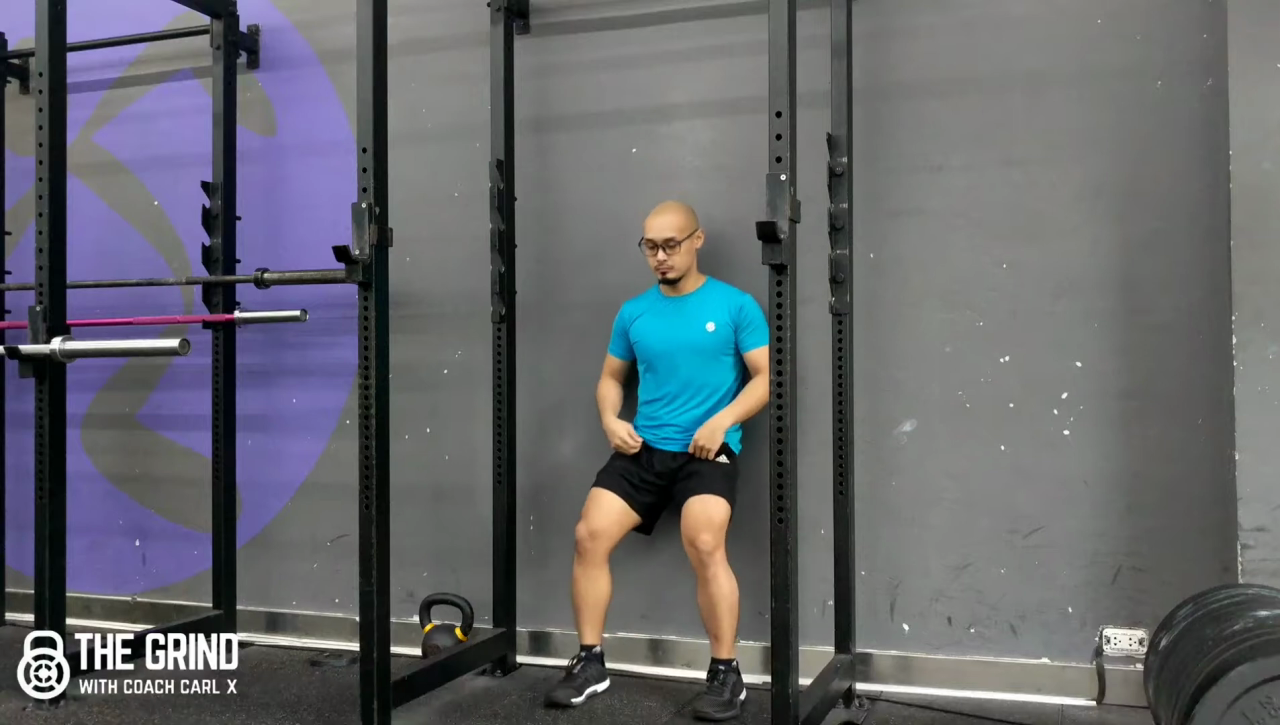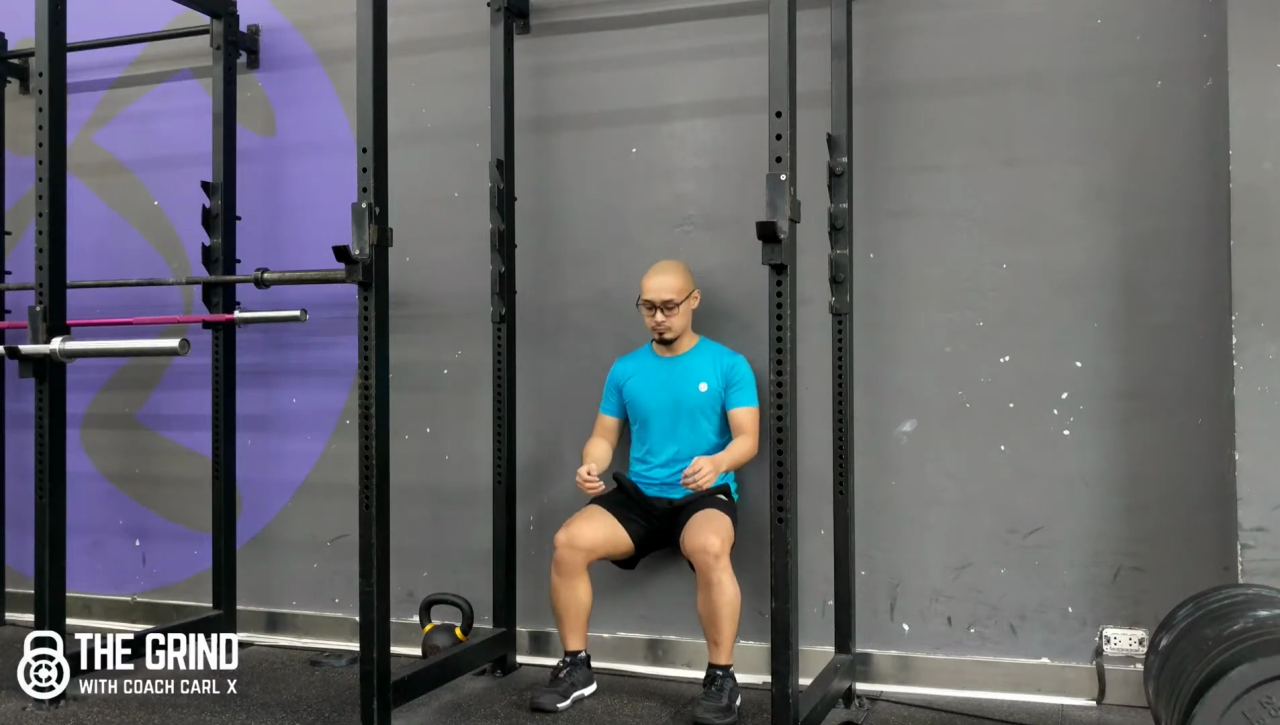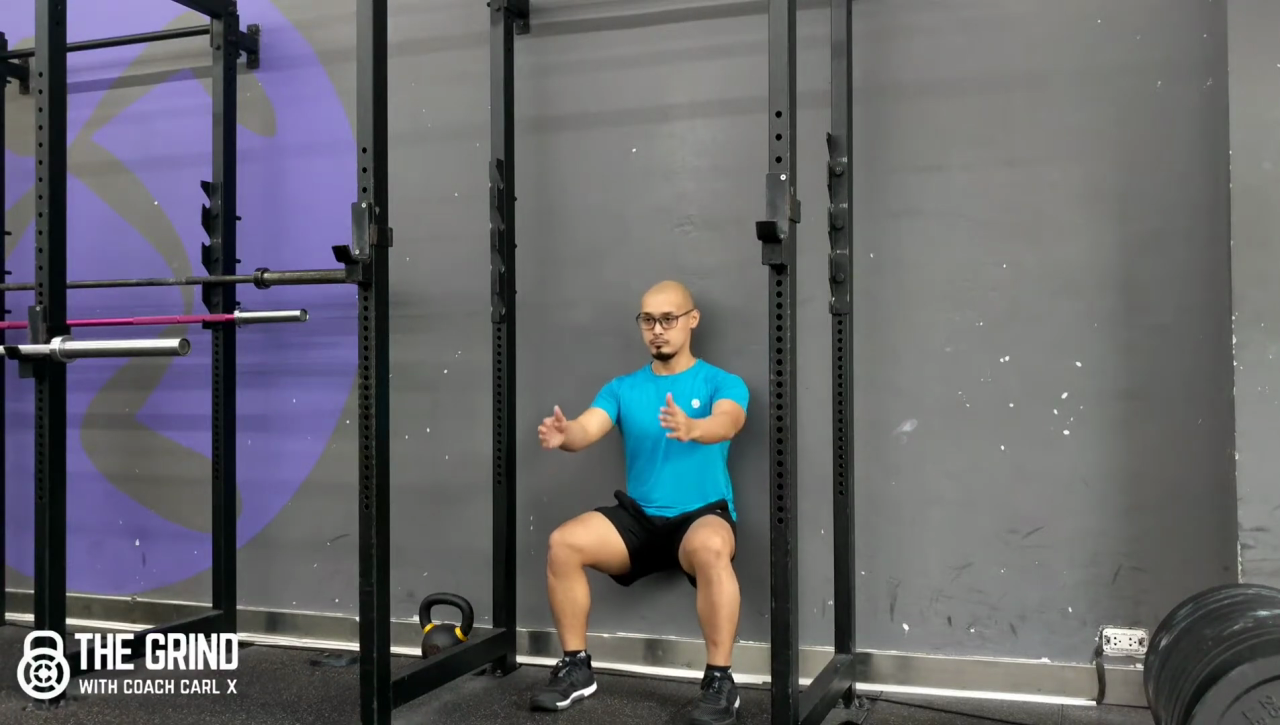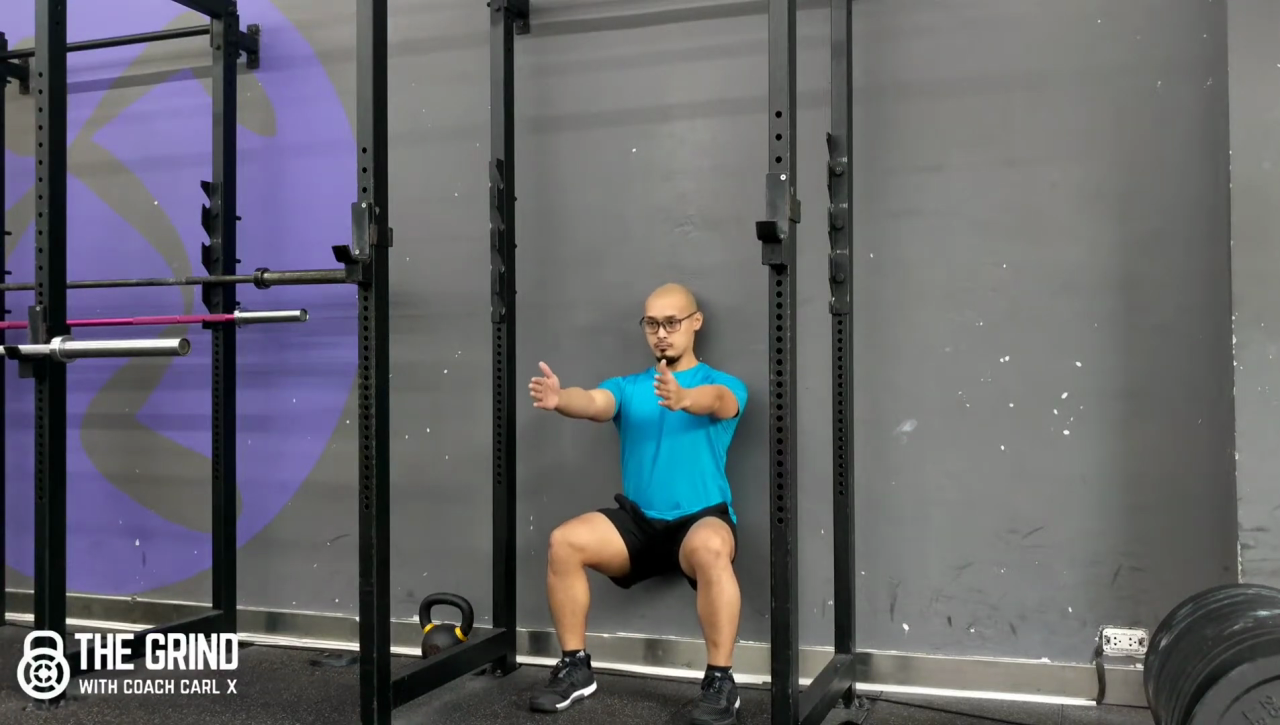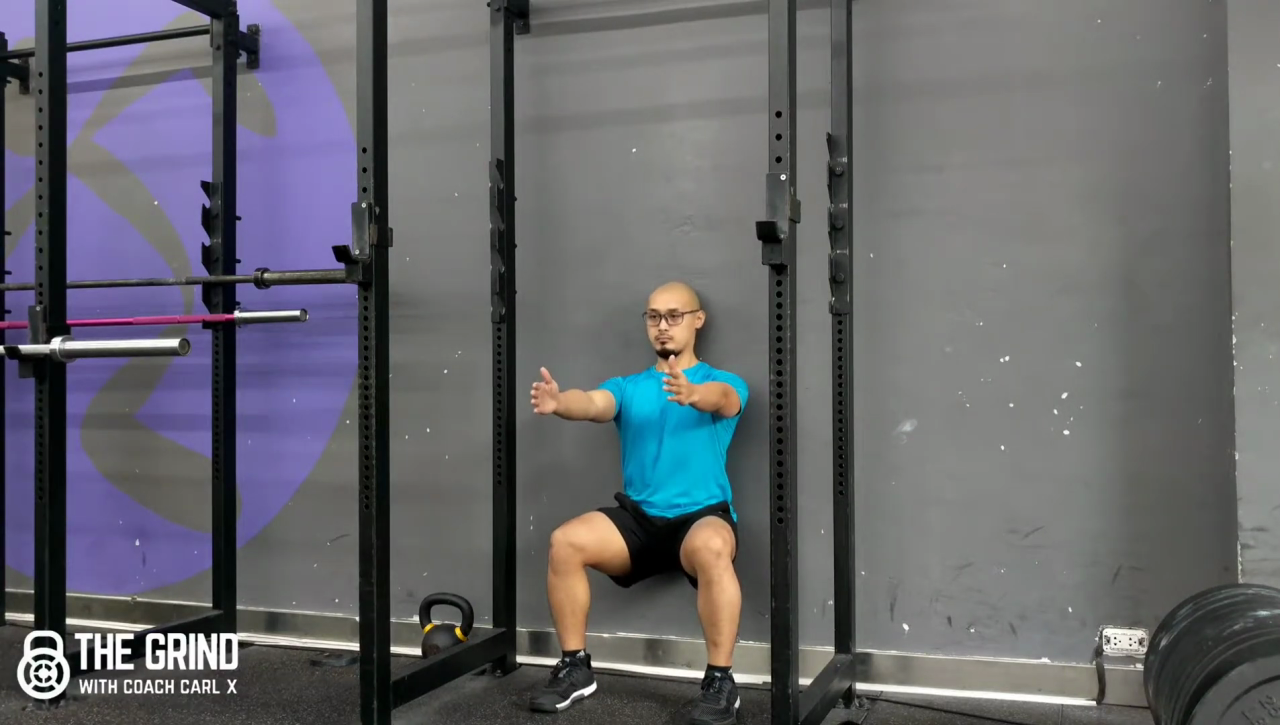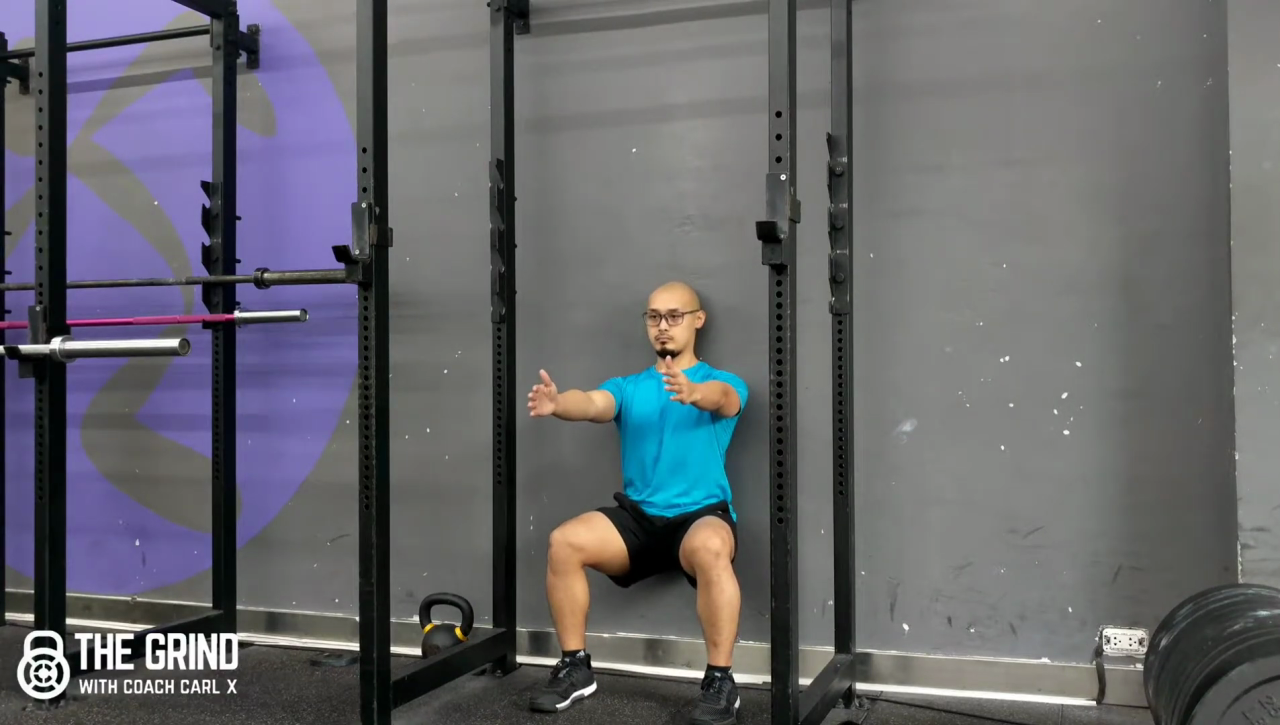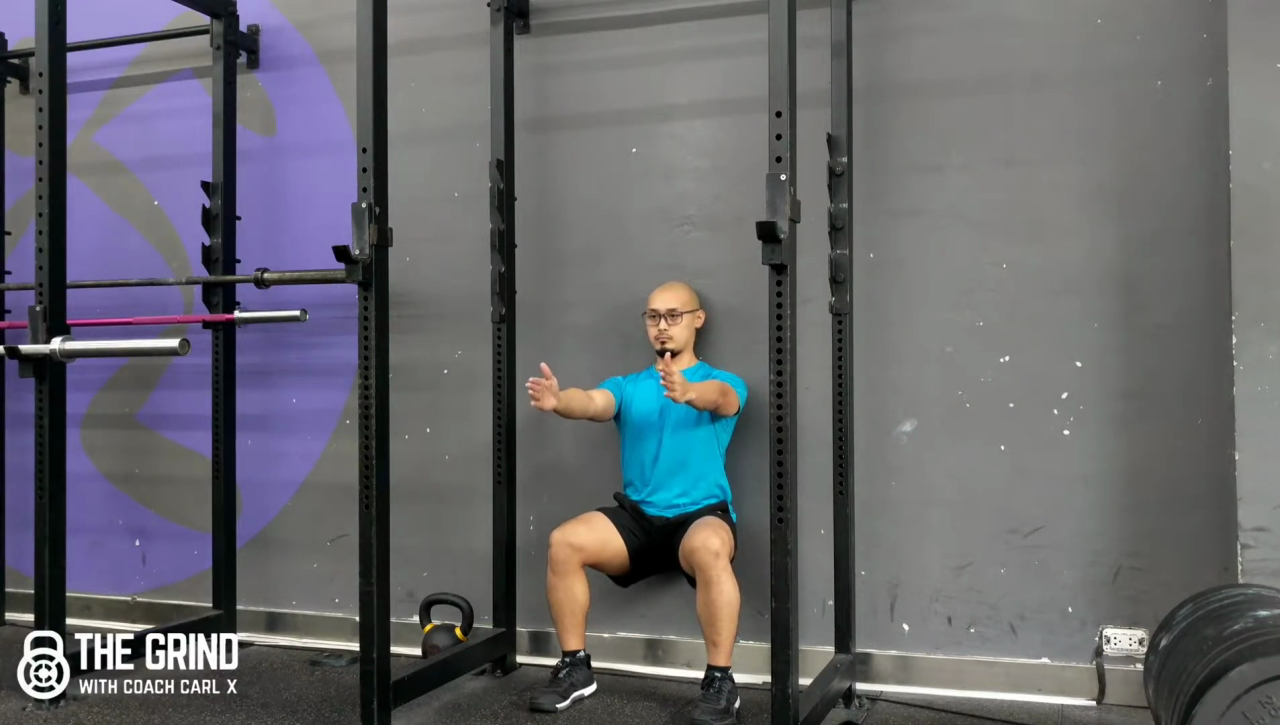
dt=0.7s
person 1, frame 1
left shoulder: (736, 305)
right shoulder: (633, 313)
left elbow: (765, 377)
right elbow: (610, 377)
left wrist: (722, 420)
right wrist: (611, 419)
left hip: (706, 450)
right hip: (643, 448)
left knee: (704, 546)
right knee: (590, 535)
left ankle: (726, 672)
right ankle: (590, 660)
person 1, frame 2
left shoulder: (728, 365)
right shoulder: (625, 370)
left elbow: (748, 438)
right elbow: (603, 437)
left wrist: (718, 462)
right wrist: (590, 466)
left hip: (703, 497)
right hip: (639, 496)
left knee: (709, 549)
right knee: (568, 542)
left ankle: (722, 679)
right ankle: (575, 667)
person 1, frame 3
left shoulder: (722, 383)
right shoulder: (622, 388)
left elbow: (727, 423)
right elbow: (588, 428)
left wrist: (691, 428)
right wrist: (564, 435)
left hip: (702, 515)
right hip: (639, 516)
left knee: (710, 549)
right knee: (562, 543)
left ankle: (720, 681)
right ankle: (575, 667)
person 1, frame 4
left shoulder: (725, 385)
right shoulder: (627, 387)
left elbow: (712, 401)
right elbow: (594, 402)
left wrist: (681, 398)
right wrist: (559, 398)
left hip: (701, 519)
right hip: (638, 520)
left knee: (709, 549)
right knee: (563, 542)
left ankle: (720, 682)
right ankle: (574, 667)
person 1, frame 5
left shoulder: (725, 384)
right shoulder: (627, 387)
left elbow: (719, 396)
right elbow: (593, 403)
left wrist: (691, 393)
right wrist: (558, 402)
left hip: (701, 516)
right hip: (638, 518)
left knee: (710, 549)
right knee: (564, 542)
left ankle: (720, 681)
right ankle: (575, 667)
person 1, frame 6
left shoulder: (724, 384)
right shoulder: (627, 387)
left elbow: (719, 396)
right elbow: (593, 403)
left wrist: (691, 392)
right wrist: (557, 403)
left hip: (701, 515)
right hip: (638, 516)
left knee: (709, 549)
right knee: (563, 542)
left ankle: (720, 682)
right ankle: (575, 668)
person 1, frame 7
left shoulder: (724, 383)
right shoulder: (627, 386)
left elbow: (716, 396)
right elbow: (592, 402)
left wrist: (687, 392)
right wrist: (557, 400)
left hip: (701, 514)
right hip: (637, 516)
left knee: (709, 549)
right knee: (563, 542)
left ankle: (720, 681)
right ankle: (575, 667)
